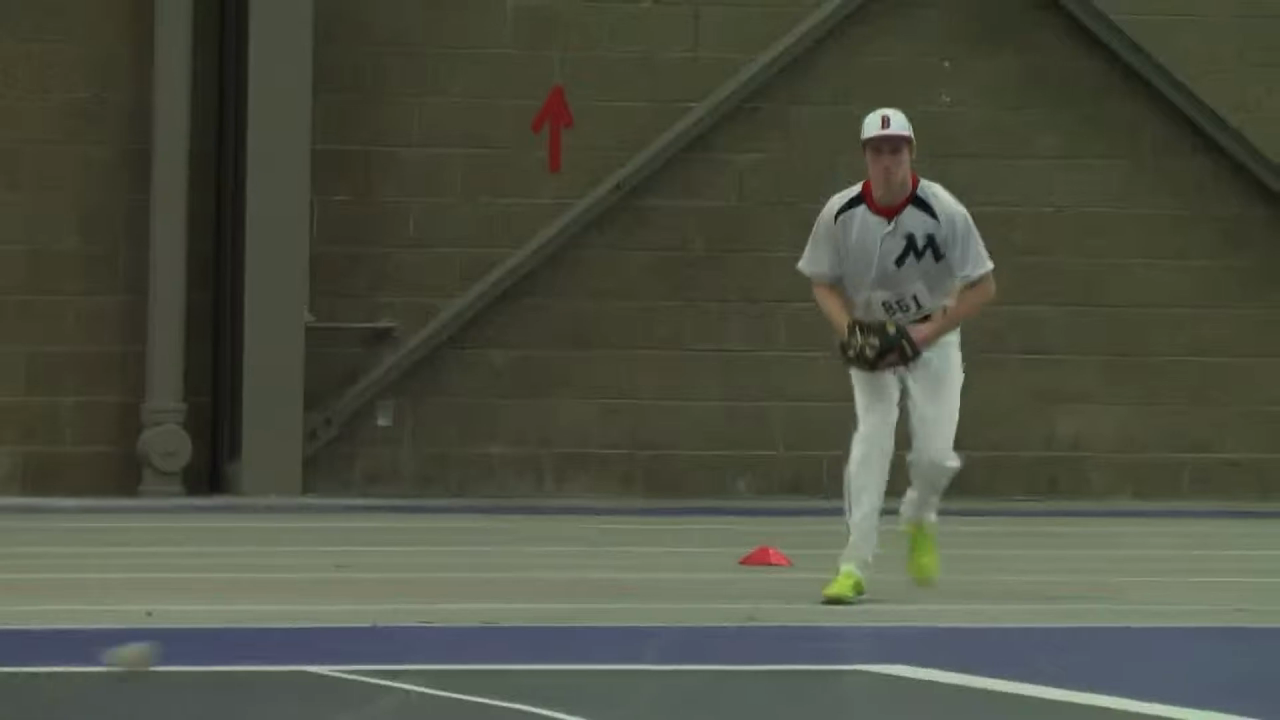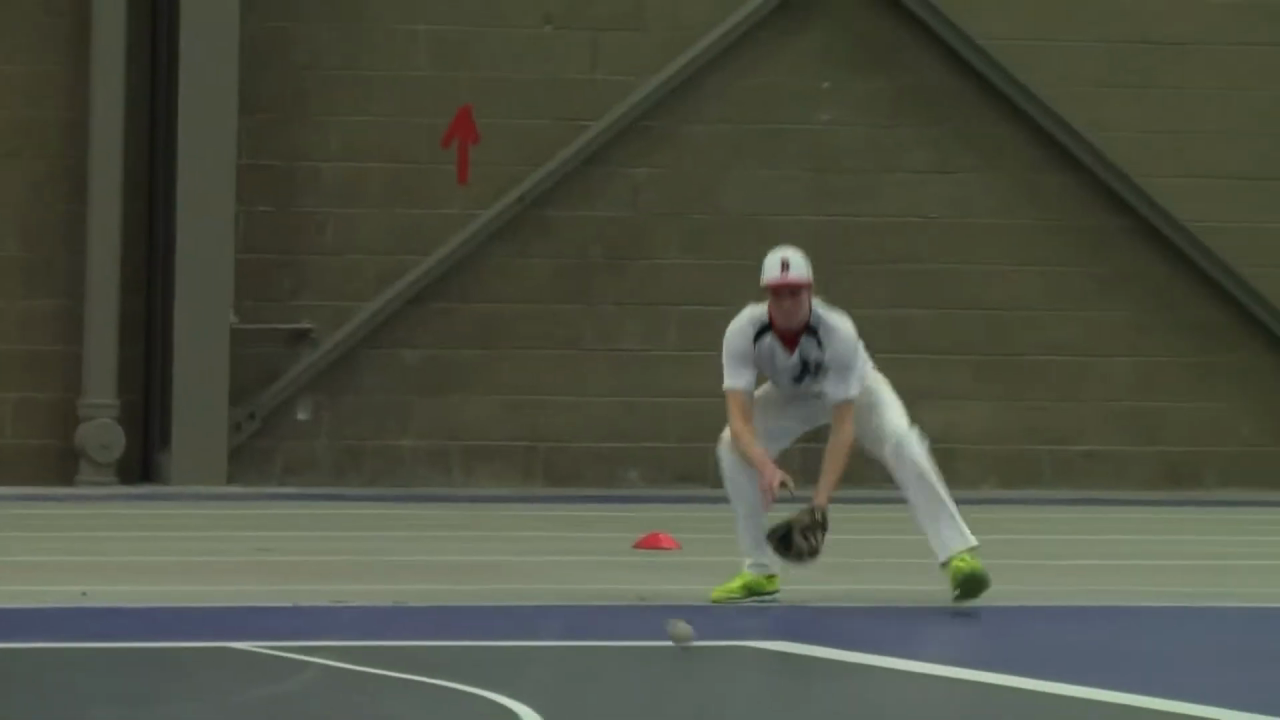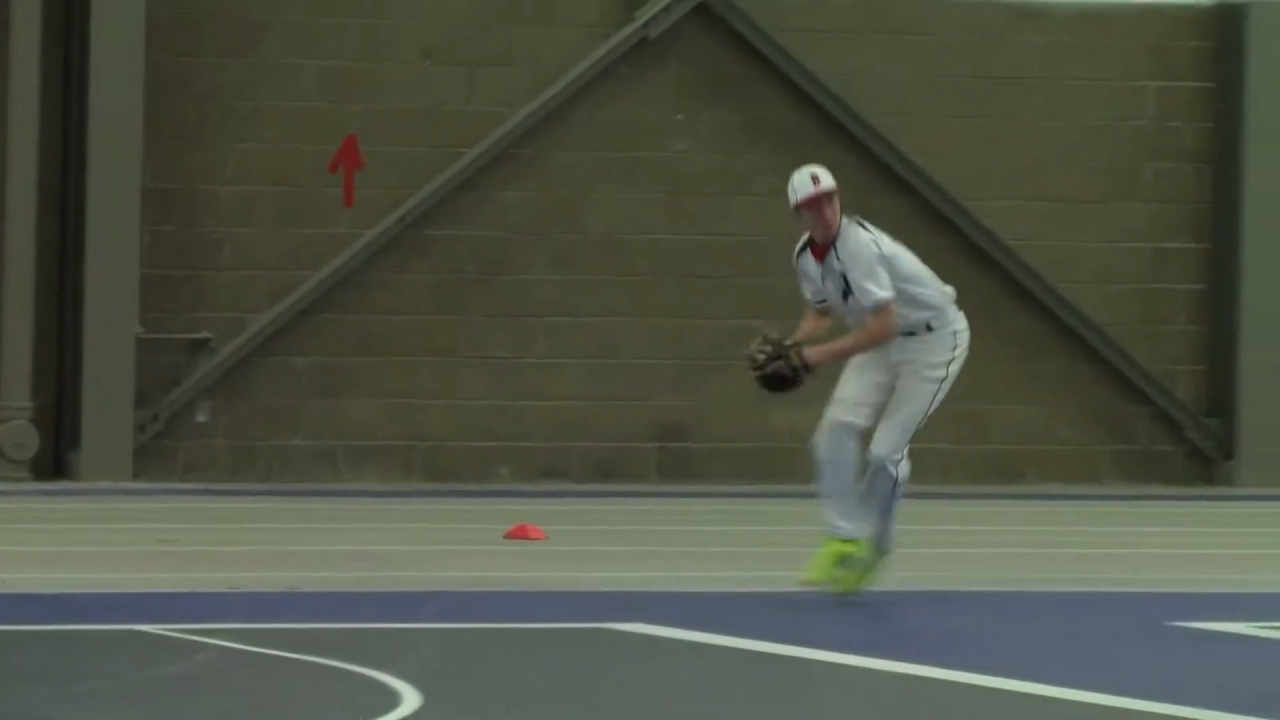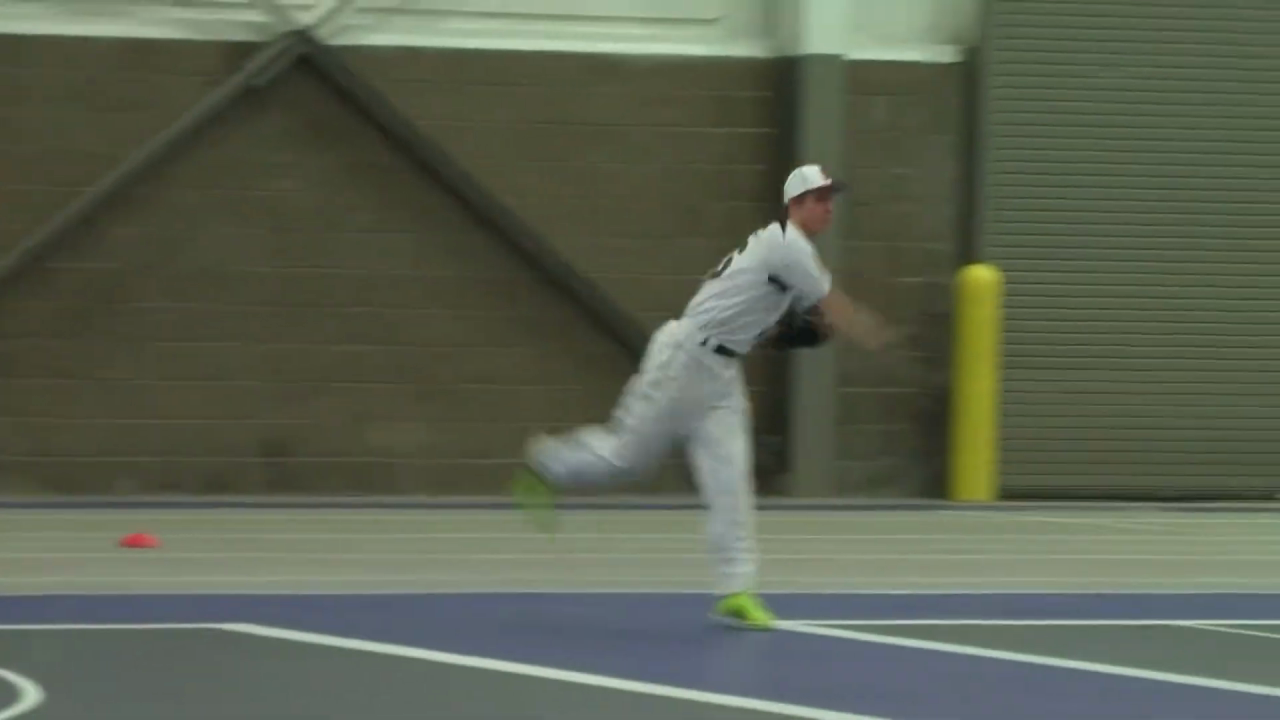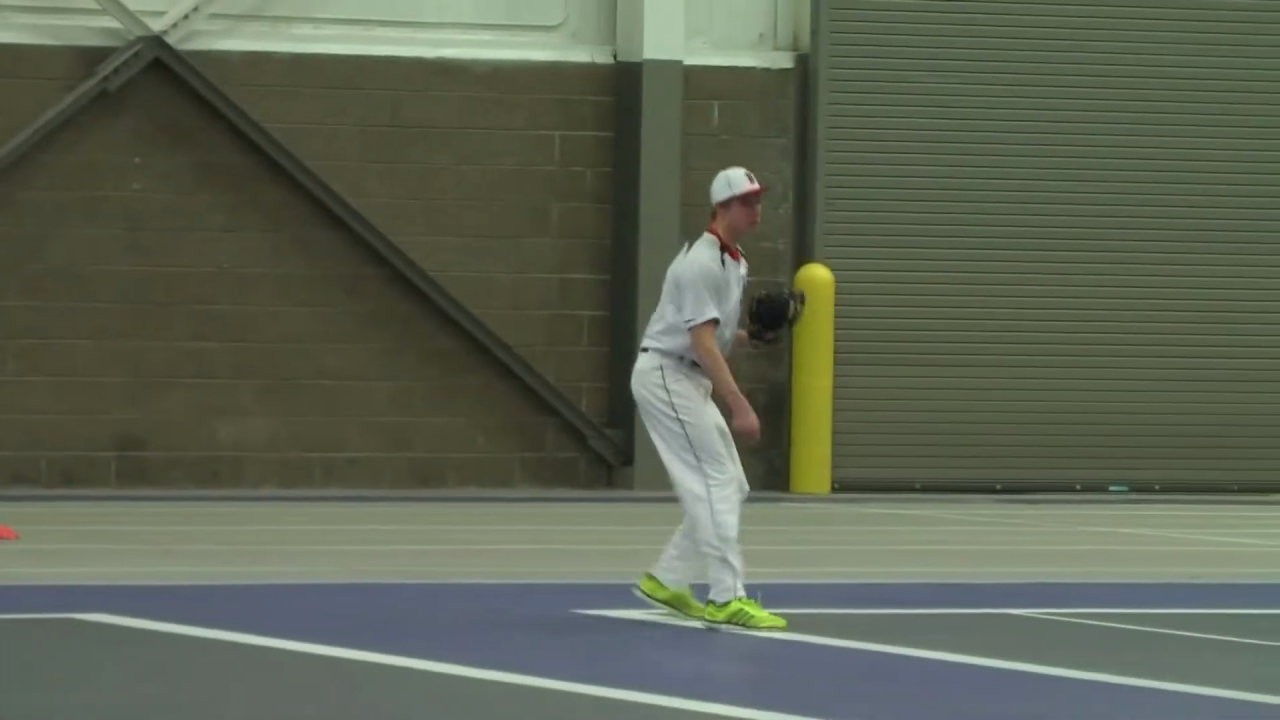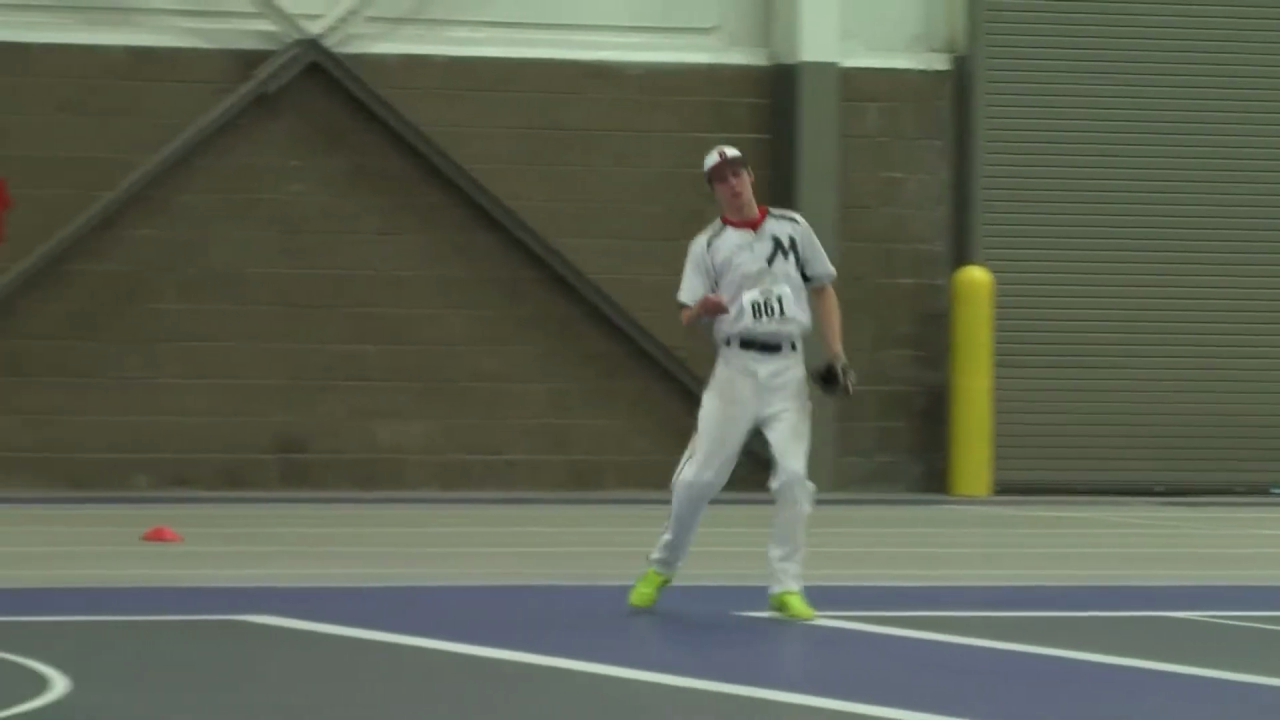
dt=0.7s
person 1, frame 1
left shoulder: (944, 209)
right shoulder: (839, 213)
left elbow: (983, 287)
right elbow: (824, 284)
left wrist: (929, 333)
right wrist: (852, 334)
left hip: (932, 336)
left knee: (934, 456)
right knee: (872, 437)
person 1, frame 2
left shoulder: (838, 331)
right shoulder: (743, 331)
left elbow: (846, 422)
right elbow: (737, 417)
left wrist: (822, 497)
right wrist: (765, 469)
left hip: (856, 386)
right hip: (788, 394)
left knee: (901, 440)
right knee: (732, 448)
left ankle: (958, 557)
right ankle: (760, 570)
person 1, frame 3
left shoulder: (859, 244)
right shoulder: (804, 255)
left elbow: (883, 326)
right elbow: (819, 313)
left wrist: (822, 355)
right wrist: (796, 342)
left hip: (936, 339)
right hip: (882, 342)
left knee: (884, 452)
right knee: (836, 429)
left ankle: (875, 545)
right ankle: (845, 537)
person 1, frame 4
left shoulder: (769, 246)
right shoulder: (787, 242)
left elbow: (720, 287)
right elbow: (834, 313)
left wrist: (774, 312)
right wrist: (875, 333)
left hip: (717, 364)
right hip: (685, 355)
left knee: (730, 482)
right knee: (629, 453)
left ankle: (737, 593)
right ankle: (549, 463)
person 1, frame 5
left shoulder: (733, 260)
right shoulder: (702, 261)
right elbow: (704, 344)
left wrist: (748, 336)
right wrist: (739, 406)
left hip: (685, 381)
right hip: (664, 376)
left knee: (728, 488)
right knee: (718, 484)
left ankle: (666, 580)
right ankle: (726, 599)
person 1, frame 6
left shoulder: (793, 226)
right shoulder: (706, 244)
left elbow: (822, 290)
right elbow: (689, 317)
left wrist: (836, 352)
right wrist: (702, 309)
left hip: (788, 366)
right hip: (735, 367)
left knee: (792, 477)
right knee: (701, 474)
left ankle: (786, 587)
right ankle: (660, 568)
